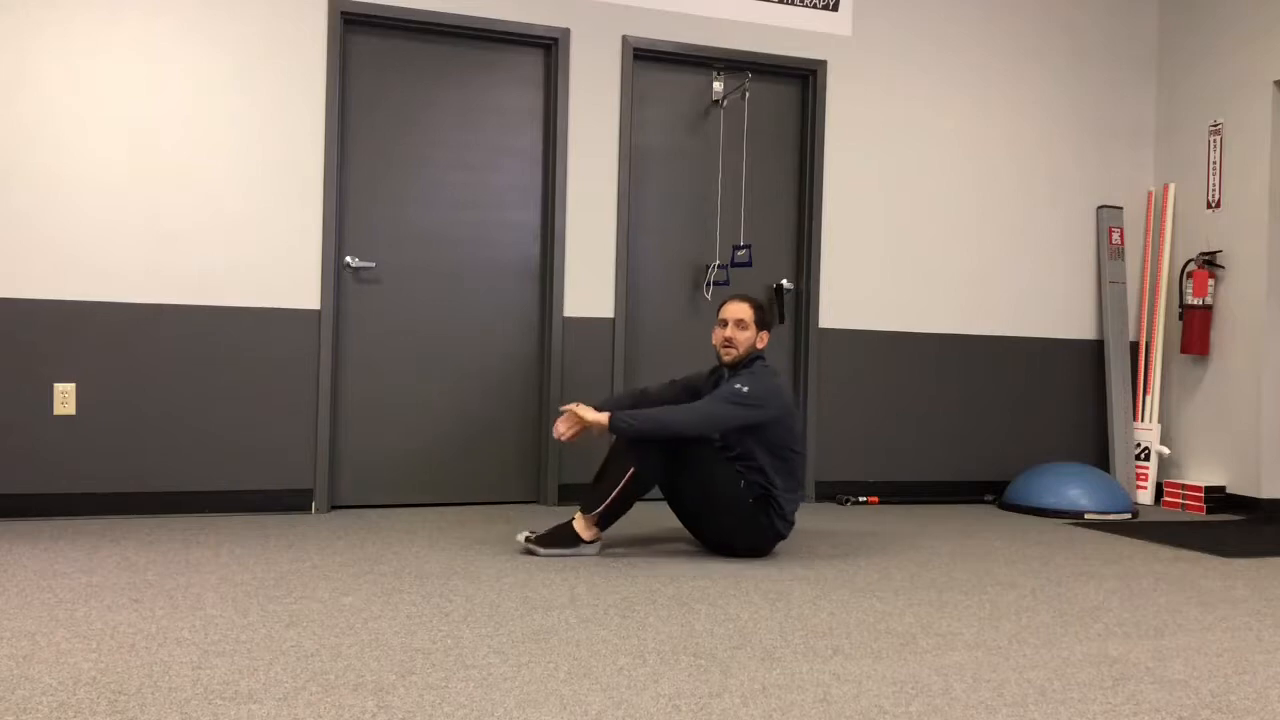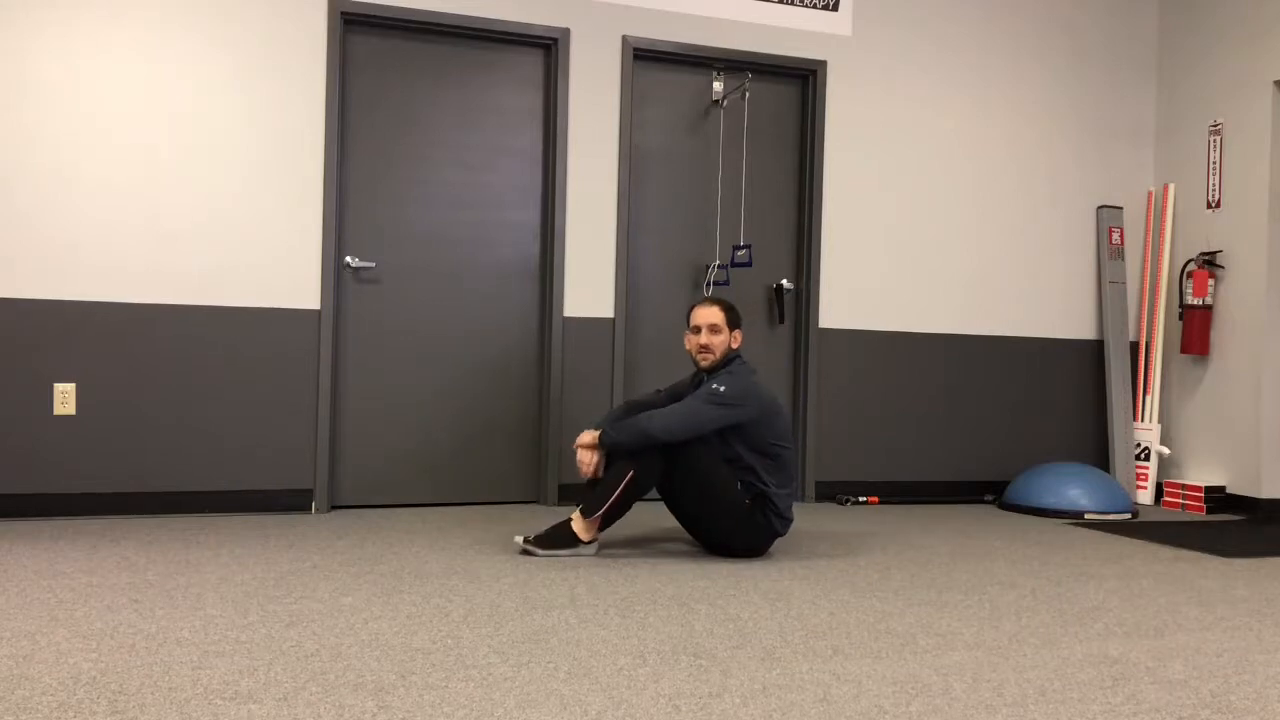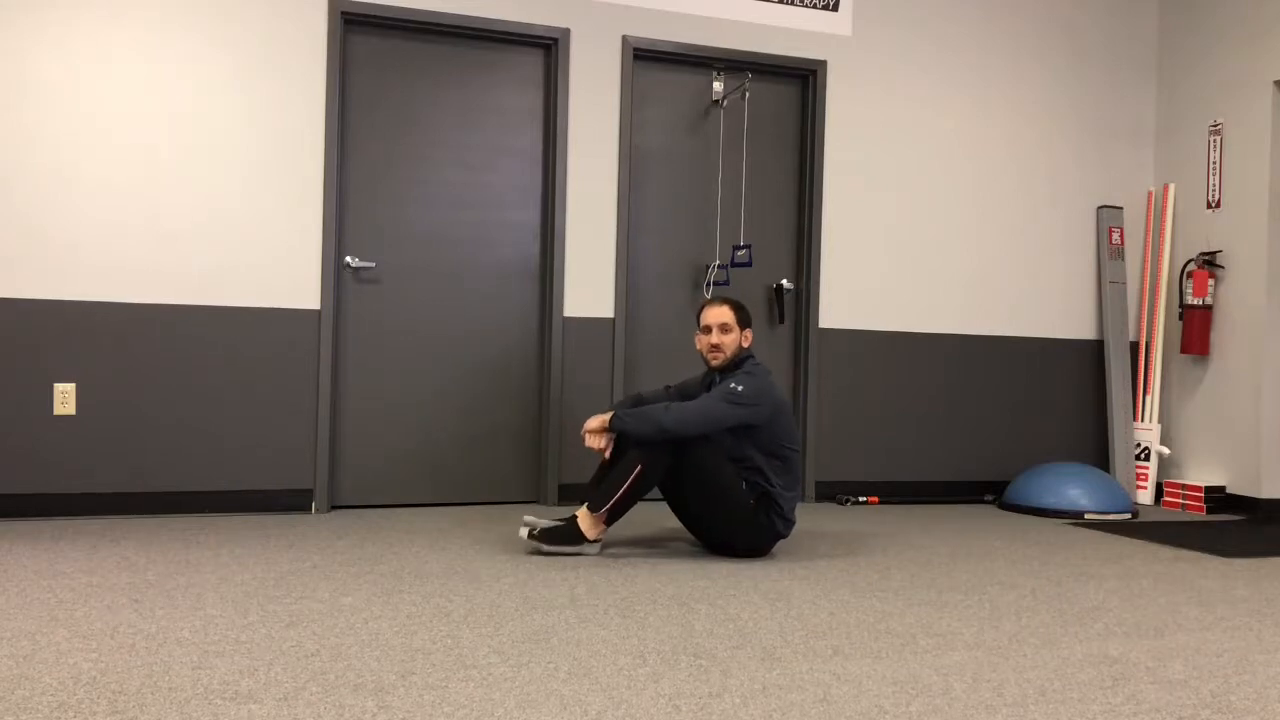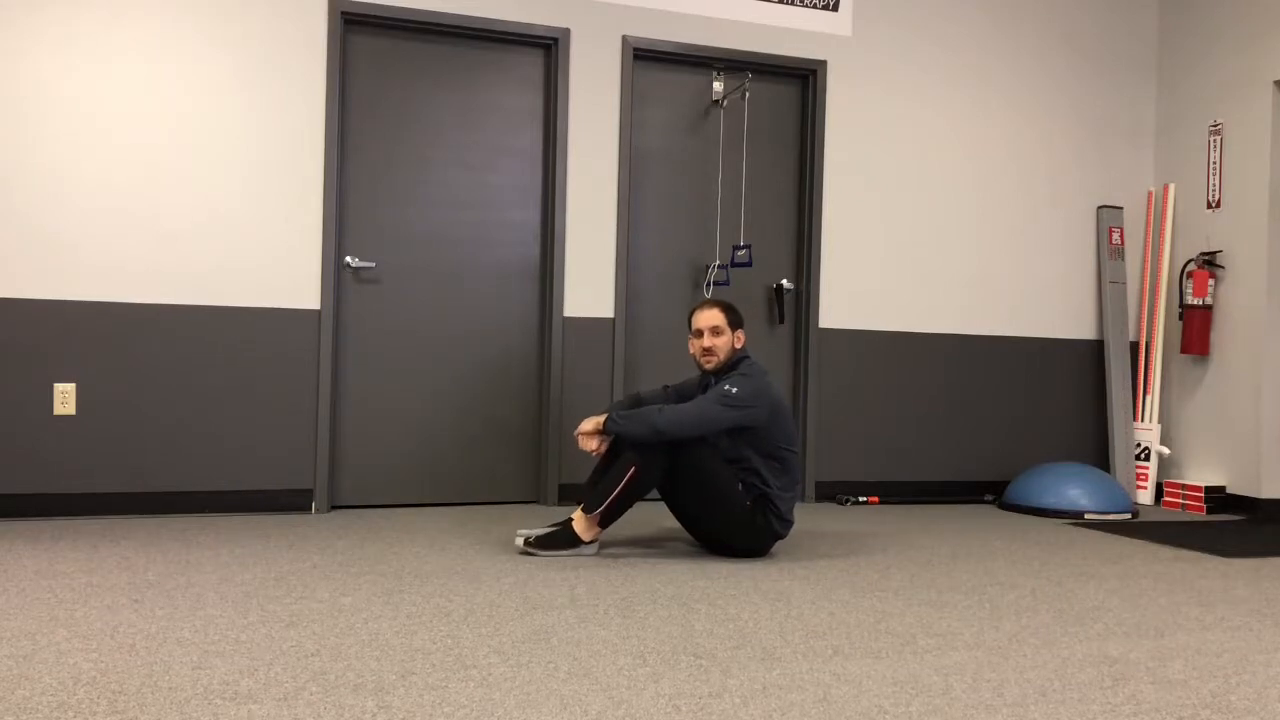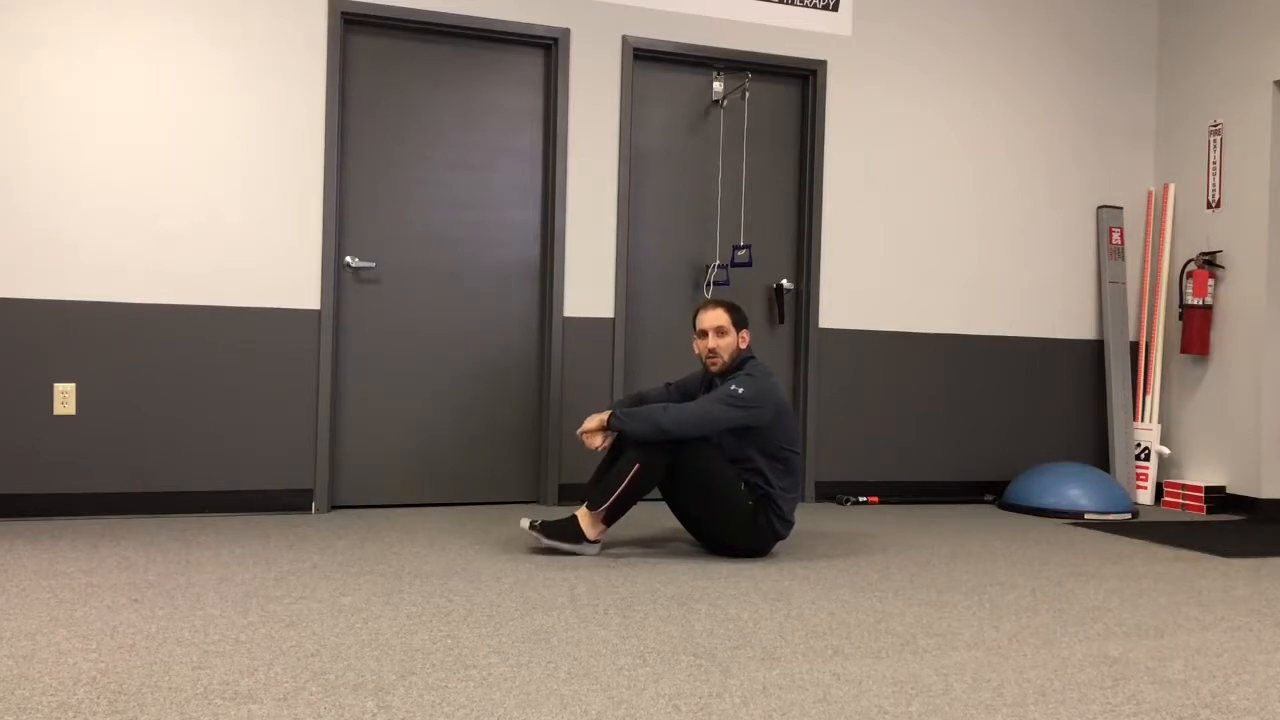
dt=0.4s
person 1, frame 1
left shoulder: (762, 388)
right shoulder: (718, 379)
left elbow: (689, 420)
right elbow: (652, 397)
left wrist: (607, 420)
right wrist: (594, 413)
left hip: (757, 523)
right hip: (723, 513)
left knee: (663, 434)
right knee: (651, 426)
left ankle: (586, 530)
right ankle: (590, 519)
person 1, frame 2
left shoulder: (738, 387)
right shoulder: (703, 381)
left elbow: (666, 425)
right elbow: (636, 409)
left wrist: (600, 437)
right wrist: (595, 441)
left hip: (754, 523)
right hip: (721, 510)
left knee: (659, 435)
right knee: (638, 427)
left ankle: (584, 530)
right ankle: (585, 518)
person 1, frame 3
left shoulder: (753, 387)
right shoulder: (713, 381)
left elbow: (679, 418)
right elbow: (644, 401)
left wrist: (610, 419)
right wrist: (609, 426)
left hip: (756, 524)
right hip: (725, 513)
left knee: (667, 434)
right knee: (642, 427)
left ankle: (589, 527)
right ankle: (585, 517)
person 1, frame 4
left shoulder: (749, 388)
right shoulder: (711, 381)
left elbow: (675, 421)
right elbow: (645, 400)
left wrist: (605, 422)
right wrist: (606, 423)
left hip: (755, 524)
right hip: (726, 512)
left knee: (661, 436)
right knee: (640, 430)
left ankle: (584, 529)
right ankle: (582, 520)
person 1, frame 5
left shoulder: (754, 388)
right shoulder: (713, 378)
left elbow: (679, 420)
right elbow: (649, 398)
left wrist: (609, 418)
right wrist: (608, 423)
left hip: (757, 524)
right hip: (726, 513)
left knee: (665, 435)
right knee: (641, 430)
left ankle: (588, 527)
right ankle: (587, 516)
